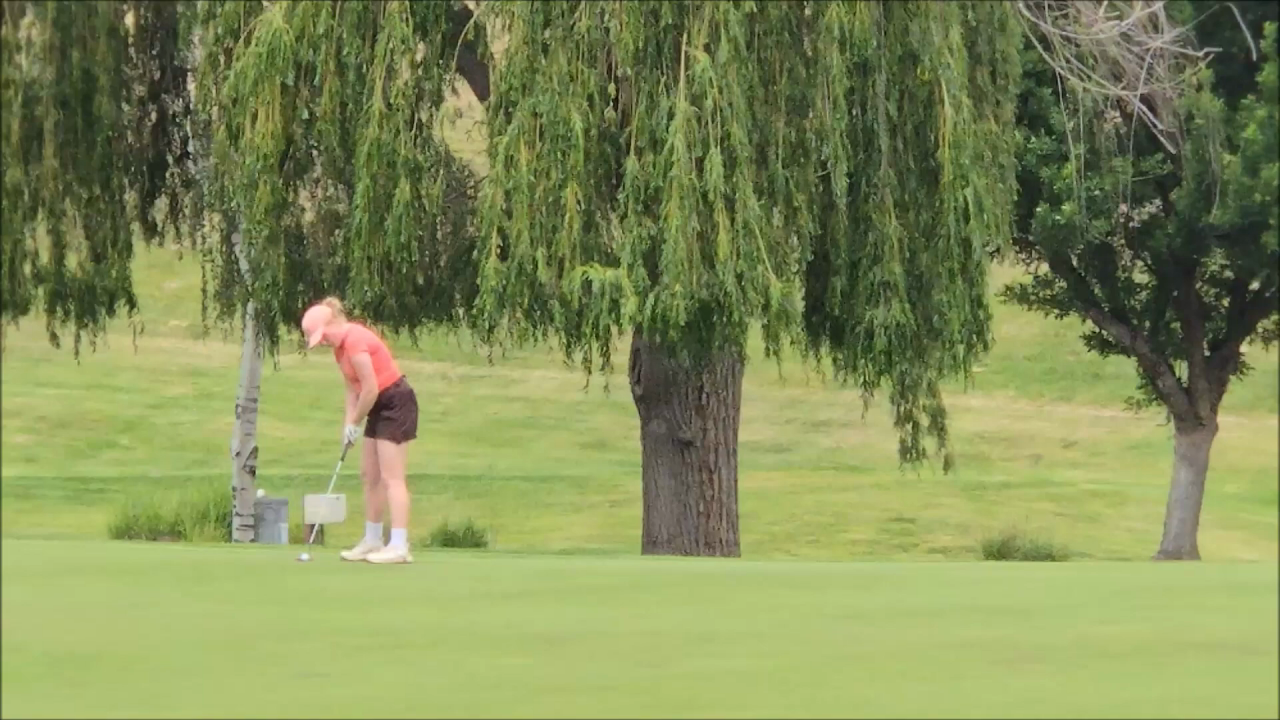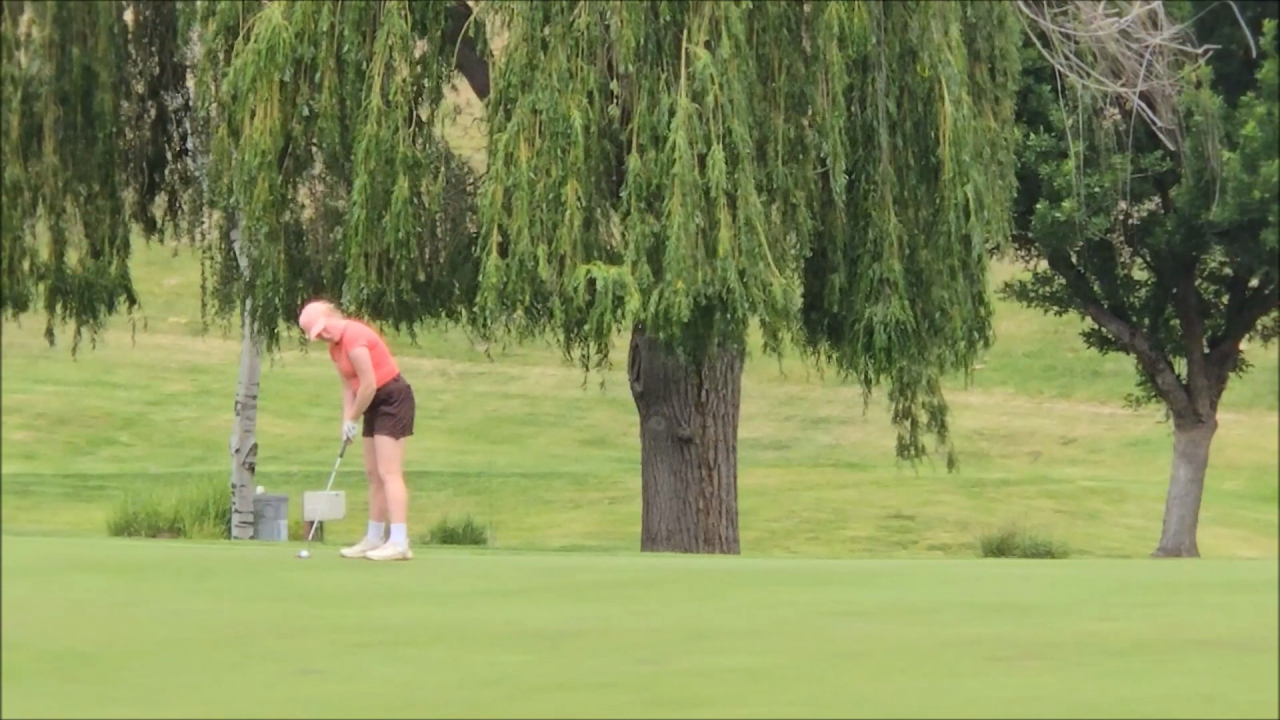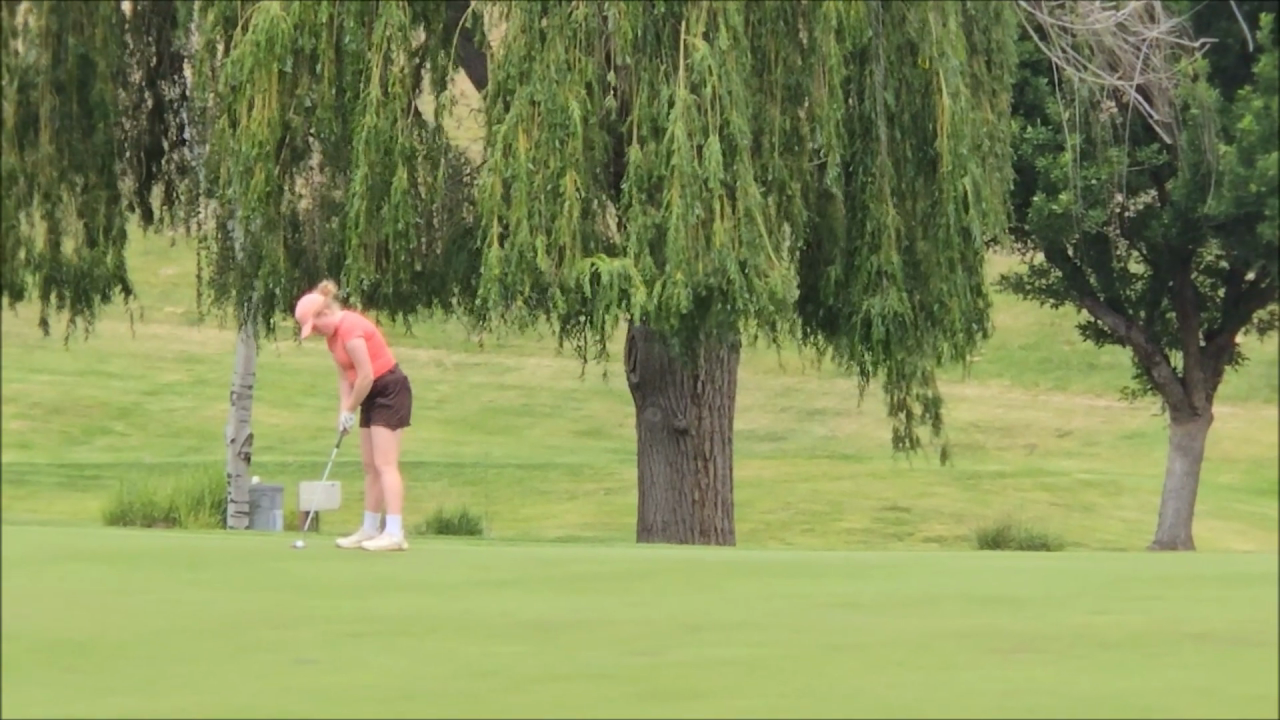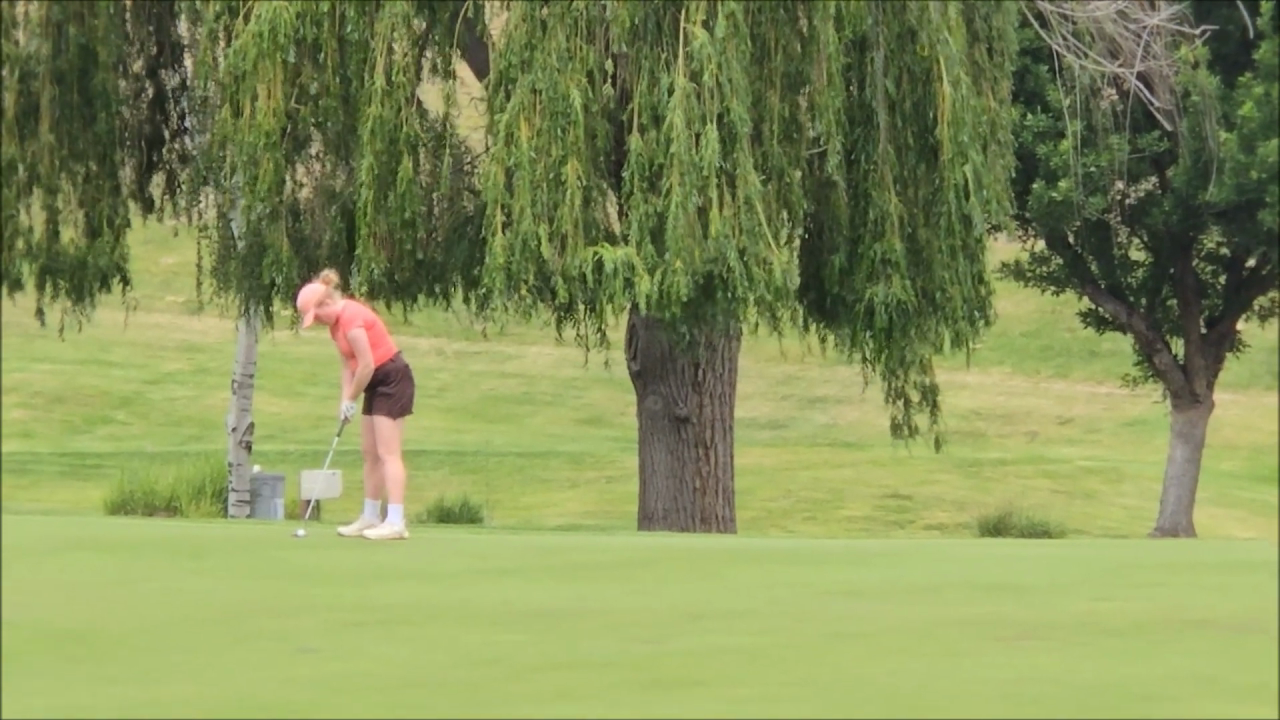
dt=0.4s
person 1, frame 1
left shoulder: (355, 341)
right shoulder: (341, 346)
left elbow: (371, 389)
right elbow: (352, 388)
left wrist: (354, 422)
right wrist: (349, 424)
left hip: (396, 405)
right hip: (379, 408)
left knee: (391, 477)
right knee: (370, 476)
left ankle: (399, 547)
right ankle: (372, 541)
person 1, frame 2
left shoulder: (354, 337)
right shoulder: (336, 345)
left elbow: (369, 385)
right elbow: (349, 385)
left wrist: (352, 418)
right wrist: (347, 420)
left hip: (393, 401)
right hip: (376, 405)
left knee: (388, 473)
right knee: (374, 475)
left ankle: (399, 542)
right ankle: (374, 538)
person 1, frame 3
left shoulder: (350, 328)
right shoulder: (333, 335)
left elbow: (366, 376)
right elbow: (345, 376)
left wrist: (350, 409)
right wrist: (344, 411)
left hip: (390, 392)
right hip: (372, 396)
left knee: (384, 464)
right knee: (370, 466)
left ankle: (395, 533)
right ankle: (370, 529)
person 1, frame 4
left shoulder: (351, 317)
right shoulder: (336, 323)
left elbow: (366, 366)
right elbow: (348, 365)
left wrist: (351, 398)
right wrist: (346, 400)
left hip: (392, 380)
right hip: (376, 384)
left knee: (387, 453)
right knee: (370, 454)
left ankle: (395, 522)
right ankle: (370, 518)
